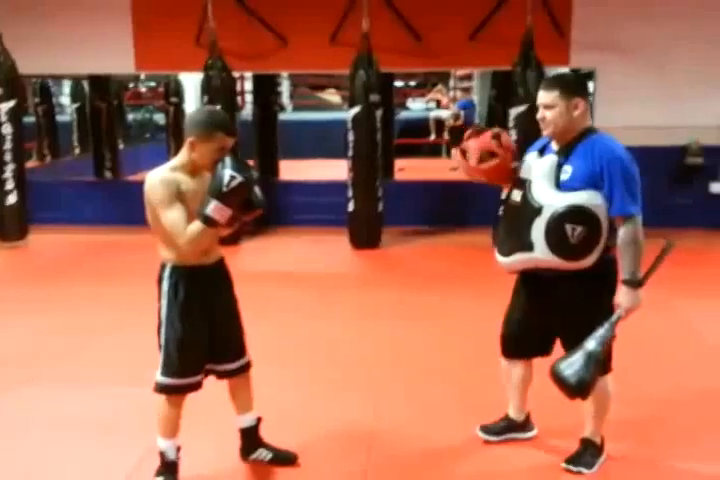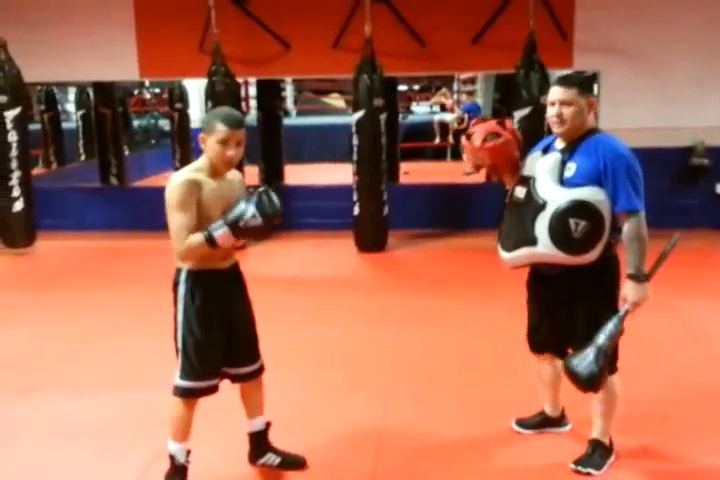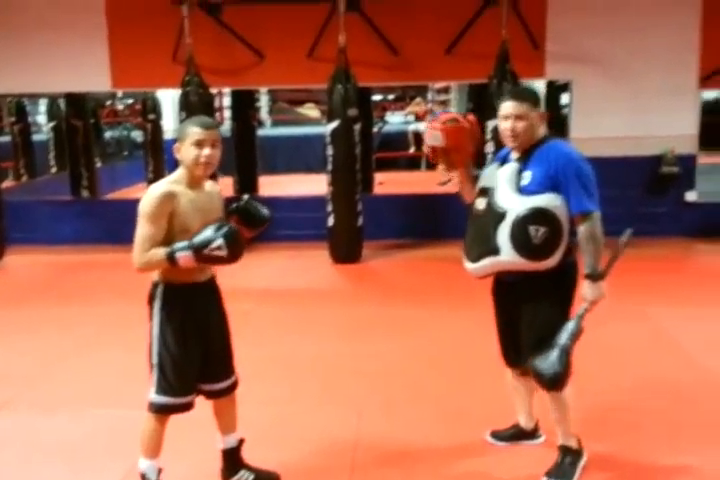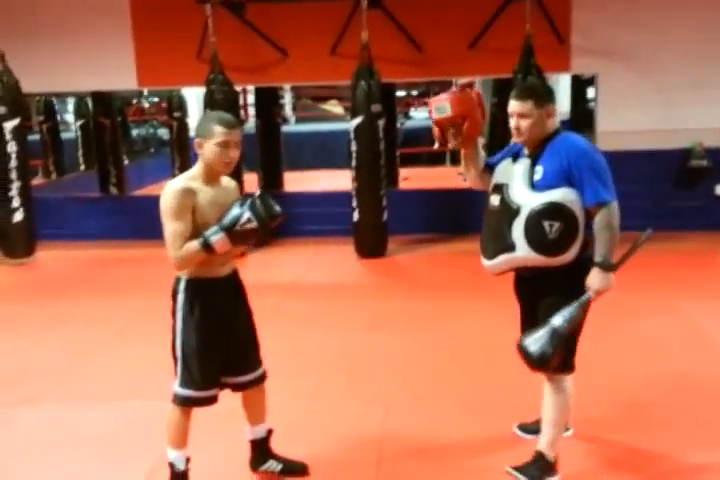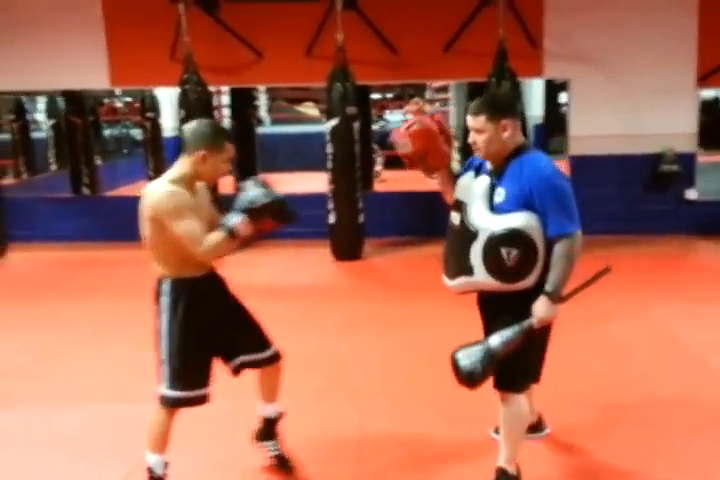
dt=0.3s
person 1, frame 1
left shoulder: (608, 156)
right shoulder: (539, 148)
left elbow: (630, 224)
left wrist: (630, 283)
left hip: (585, 279)
right hip: (537, 272)
right knee: (514, 344)
left ankle: (593, 441)
right ankle: (517, 419)
person 1, frame 2
left shoulder: (610, 155)
right shoulder: (544, 147)
left elbow: (633, 221)
left wrist: (637, 276)
left hip: (590, 275)
right hip: (545, 271)
right knee: (545, 347)
left ankle: (602, 442)
right ankle: (552, 412)
person 1, frame 3
left shoulder: (562, 159)
right shoulder: (501, 159)
left elbow: (588, 221)
right elbow: (477, 198)
left wrist: (592, 276)
right wrist: (460, 164)
left hip: (548, 280)
right hip: (508, 278)
right knee: (516, 360)
left ankle: (570, 446)
right ankle: (527, 425)
person 1, frame 4
left shoulder: (575, 152)
right shoulder: (516, 151)
left elbow: (606, 211)
right elbow: (480, 180)
left wrist: (602, 265)
right wrist: (466, 140)
left hip: (567, 275)
right hip: (529, 272)
left knee: (555, 362)
right ankle: (553, 419)
person 1, frame 5
left shoulder: (539, 174)
right shoulder: (481, 164)
left elbow: (568, 238)
right elbow: (456, 197)
left wrist: (551, 296)
right wrist: (438, 166)
left hip: (526, 296)
right hip: (493, 290)
left knee: (509, 381)
right knee: (512, 369)
right ankle: (531, 419)
person 2, frame 1
left shoulder: (210, 173)
right shoulder: (161, 182)
right elbow: (187, 242)
left wrist: (238, 210)
right wrist: (219, 202)
left hip: (216, 274)
right hip: (182, 282)
left knee: (237, 364)
right knee: (177, 380)
left ankle: (251, 442)
person 2, frame 2
left shoulder: (234, 179)
right shoulder: (184, 184)
right elbow: (182, 248)
left wrist: (259, 220)
right wrist: (231, 227)
left hip: (231, 279)
right hip: (198, 286)
left knee: (250, 369)
right knee: (191, 383)
left ankle: (260, 447)
person 2, frame 3
left shoulder: (213, 191)
right shoulder: (160, 197)
right elbow: (141, 259)
left wrist: (241, 229)
right wrist: (194, 250)
left hip: (208, 295)
right hip: (174, 300)
left knee: (224, 385)
right knee: (165, 399)
person 2, frame 4
left shoulder: (230, 186)
right shoulder: (179, 192)
right elbow: (178, 258)
left wrist: (250, 228)
right wrist: (224, 231)
left hip: (231, 288)
right hip: (197, 295)
left knee: (253, 377)
right knee: (189, 392)
person 2, frame 5
left shoulder: (199, 189)
right shoulder: (163, 195)
right elbow: (206, 250)
left wrist: (248, 221)
right wrist: (243, 219)
left hip: (211, 286)
right hip: (180, 296)
left knee: (267, 357)
right knee: (174, 396)
left ankle: (268, 433)
